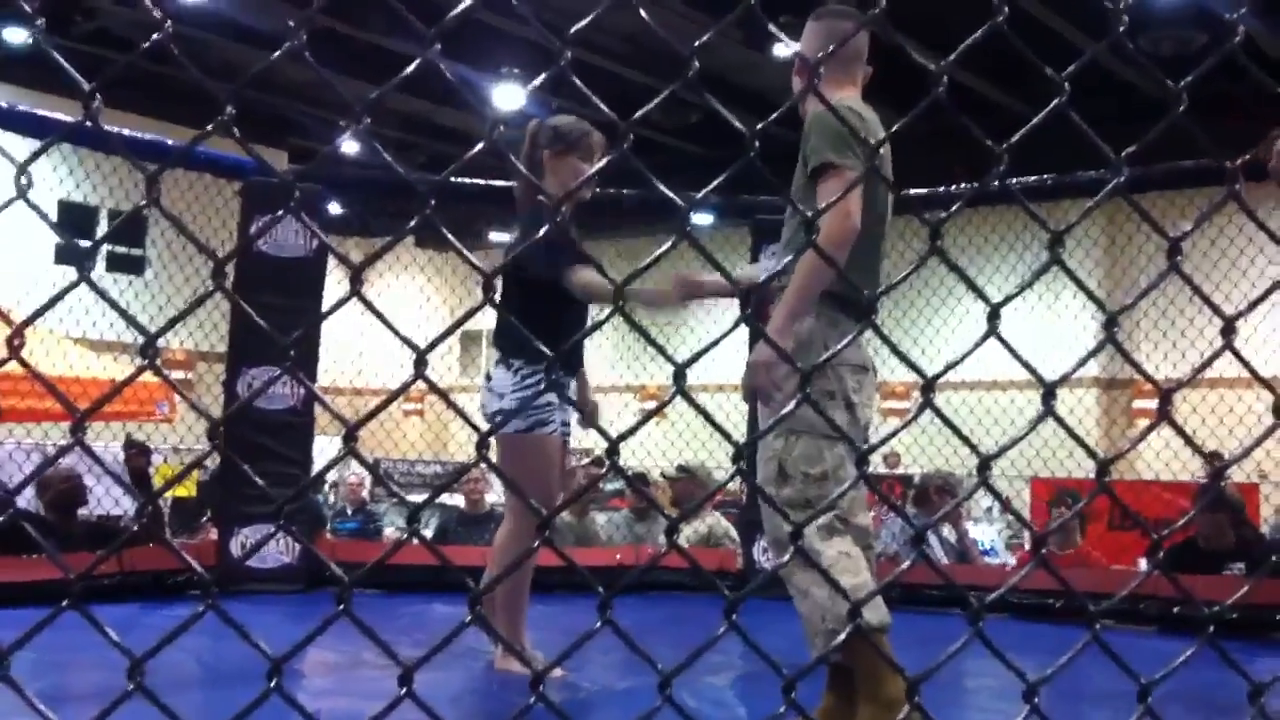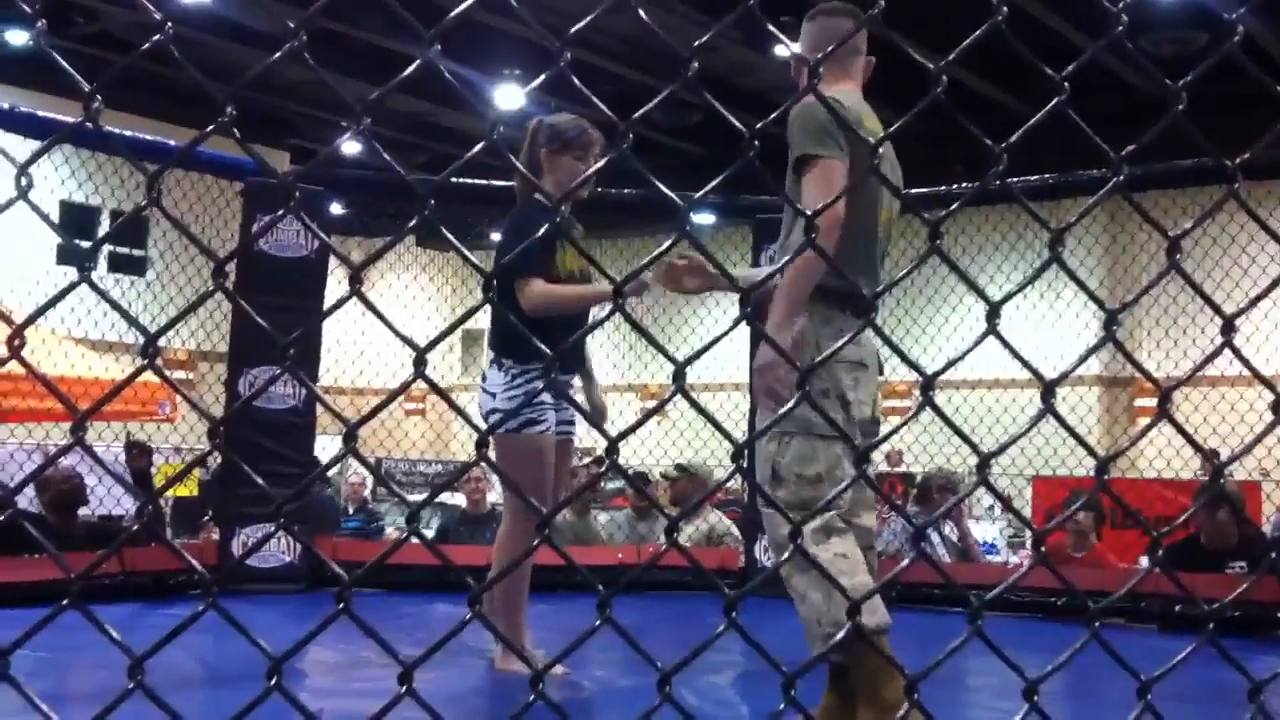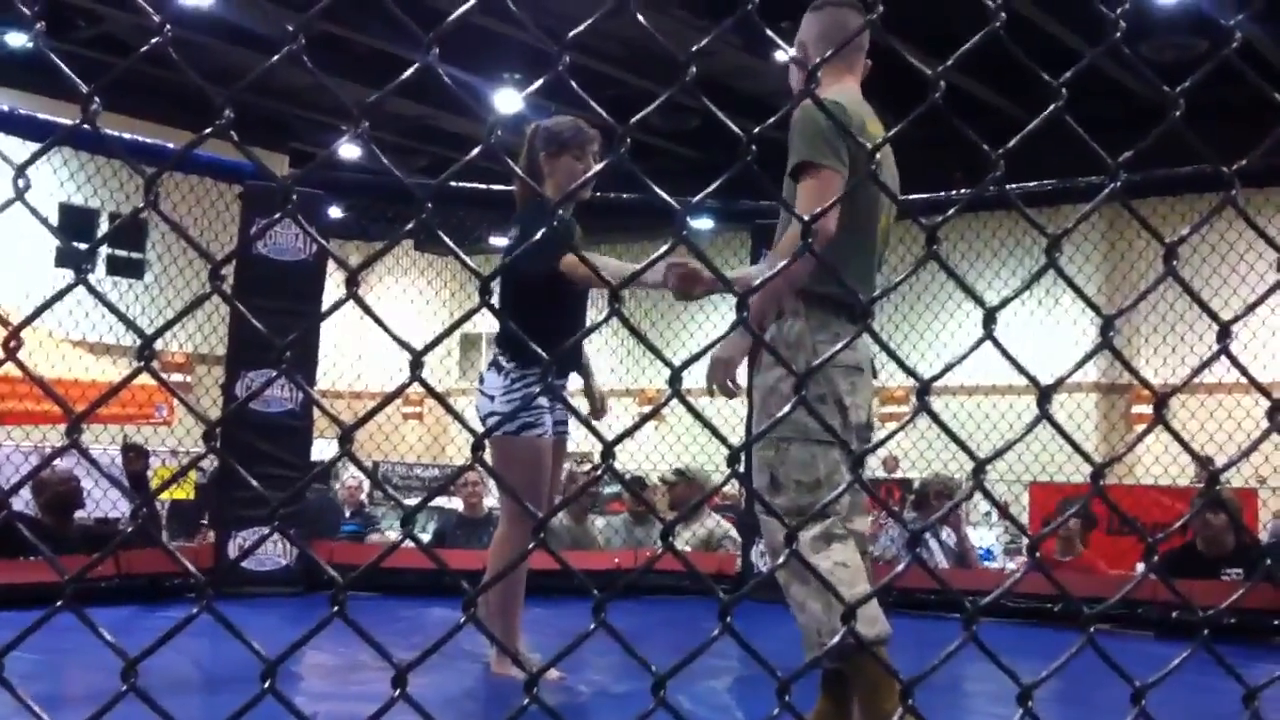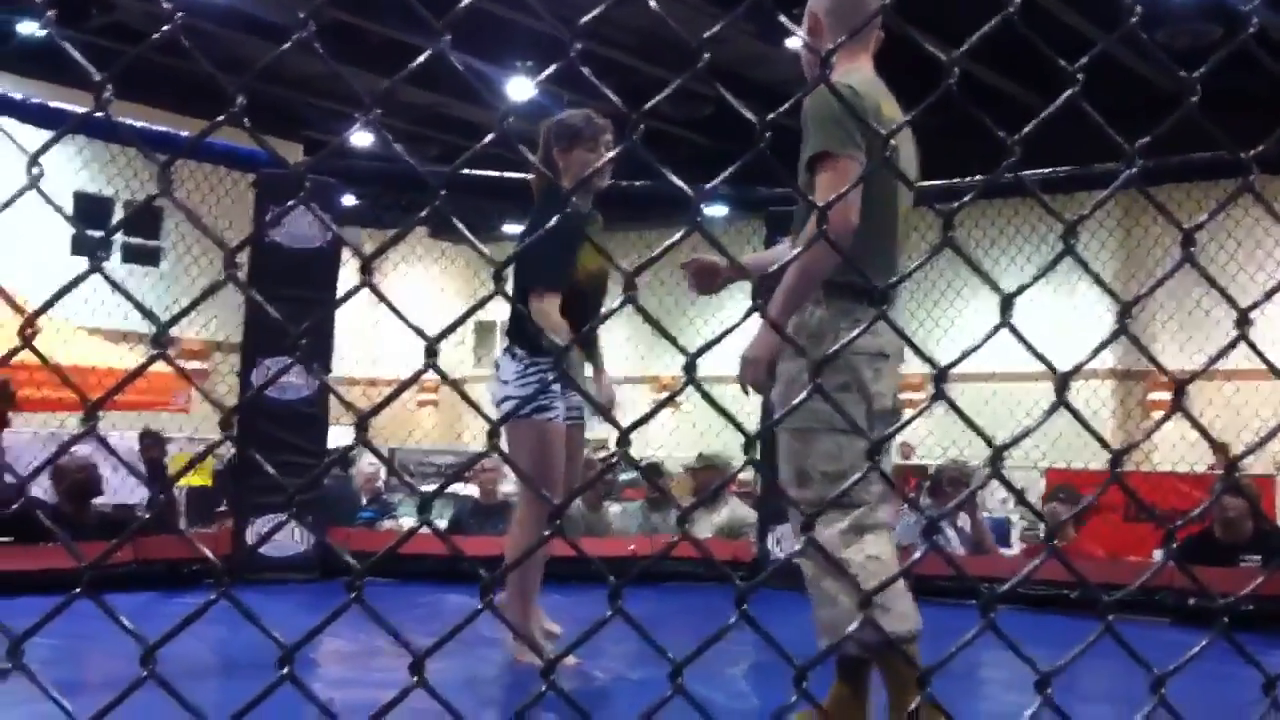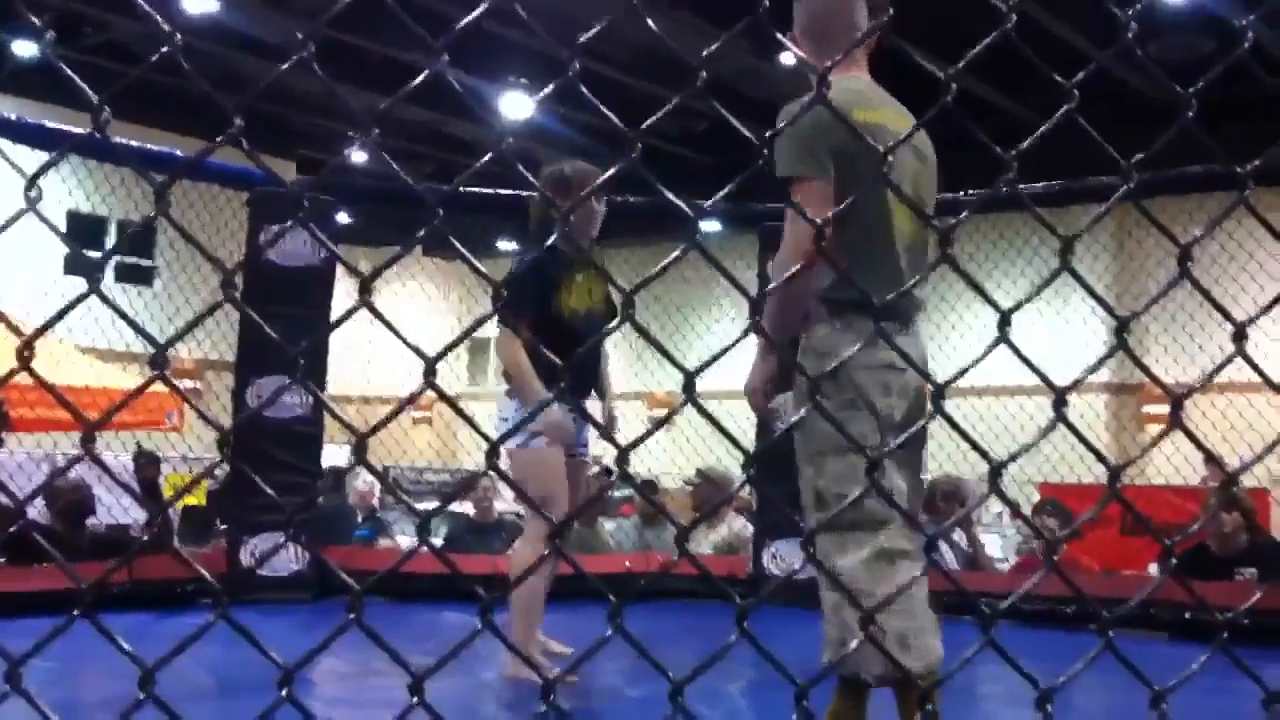
dt=0.4s
person 1, frame 1
left shoulder: (830, 120)
right shoulder: (866, 129)
left elbow: (838, 225)
left wrist: (774, 332)
right wrist: (719, 282)
left hip: (814, 339)
right hip: (838, 346)
left knee: (800, 516)
right knee: (835, 520)
person 1, frame 2
left shoulder: (817, 114)
right shoulder: (880, 140)
left elbow: (823, 216)
left wrist: (778, 330)
right wrist: (718, 278)
left hip: (813, 335)
right hip: (852, 344)
left knee: (801, 516)
right knee: (841, 520)
person 1, frame 3
left shoulder: (819, 113)
right shoulder: (877, 134)
left elbow: (816, 228)
left wrist: (742, 329)
right wrist: (718, 281)
left hip: (807, 339)
right hip: (847, 347)
left knee: (800, 524)
right knee: (836, 525)
person 1, frame 4
left shoulder: (833, 97)
right shoulder: (892, 113)
left elbow: (836, 220)
left wrist: (772, 324)
right wrist: (737, 268)
left hip: (831, 328)
right hip: (872, 332)
left knee: (833, 516)
right knee: (857, 513)
person 1, frame 5
left shoulder: (811, 115)
right shoulder: (912, 127)
left elbow: (805, 249)
left wrist: (768, 349)
left hip: (848, 343)
right hip: (905, 345)
left knee: (863, 537)
right knee: (878, 534)
person 2, frame 1
left shoulder: (558, 224)
right shoulder: (541, 218)
right elbow: (586, 285)
left wrist: (581, 384)
right wrist: (650, 292)
left hip: (551, 383)
right hip: (525, 380)
left knee: (530, 515)
right knee: (532, 515)
left ankle: (503, 633)
right ankle: (512, 647)
person 2, frame 2
left shoulder: (566, 226)
right shoulder: (529, 218)
right elbow: (532, 298)
left wrist: (591, 384)
right wrist: (614, 290)
left hip: (555, 384)
right hip: (521, 380)
left knee: (542, 516)
right knee: (526, 516)
left ankle: (509, 632)
right ankle: (510, 648)
person 2, frame 3
left shoulder: (563, 225)
right shoulder: (539, 220)
right elbow: (582, 269)
left wrist: (589, 377)
right wrist: (651, 274)
left hip: (550, 385)
right hip: (519, 383)
left knee: (534, 519)
right knee: (522, 519)
left ankle: (496, 621)
right ankle: (507, 652)
person 2, frame 4
left shoulder: (585, 220)
right shoulder: (550, 221)
right elbow: (544, 311)
left wrist: (597, 370)
right wrist: (584, 370)
left hip: (563, 374)
right hip: (532, 372)
left knee: (562, 499)
right knee: (538, 502)
left ankle: (522, 602)
right ankle: (522, 636)
person 2, frame 5
left shoulder: (594, 270)
right shoulder: (536, 266)
right elbow: (509, 341)
left wrist: (606, 400)
right wrist: (543, 403)
left hip: (574, 410)
right hip: (535, 409)
left knee: (561, 525)
right knee: (543, 523)
left ankle: (527, 629)
right ankle: (521, 647)
